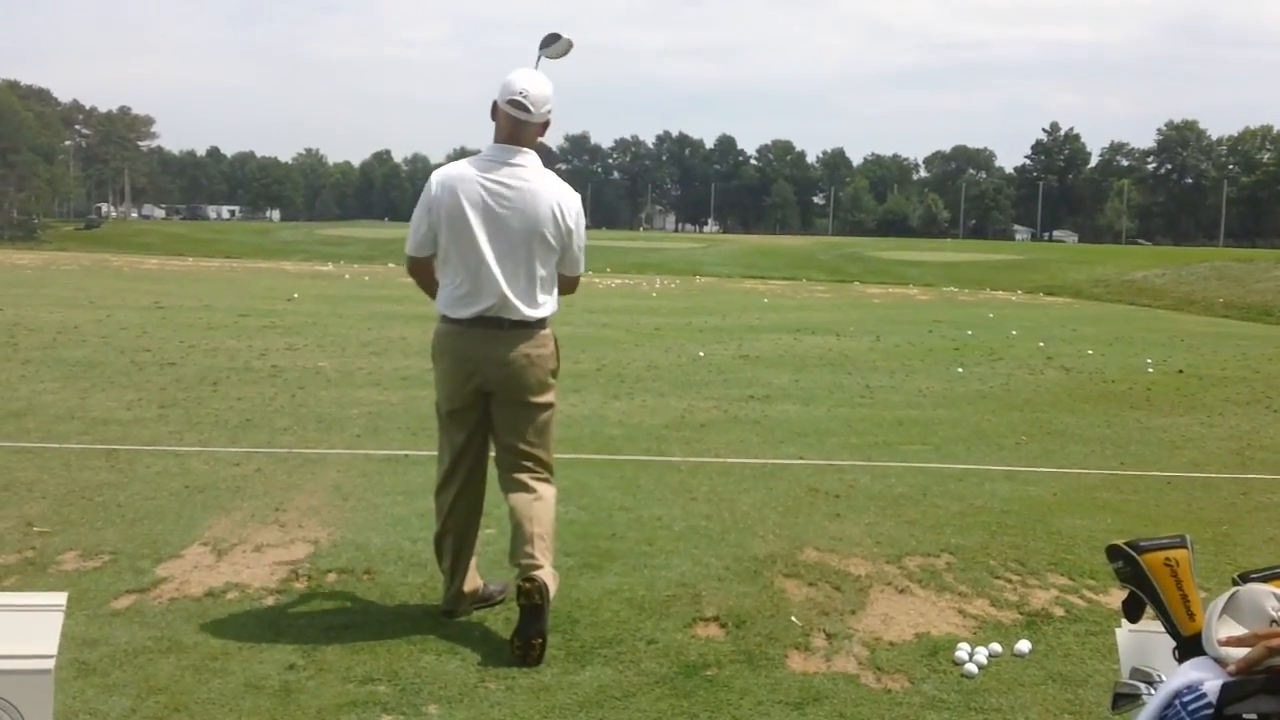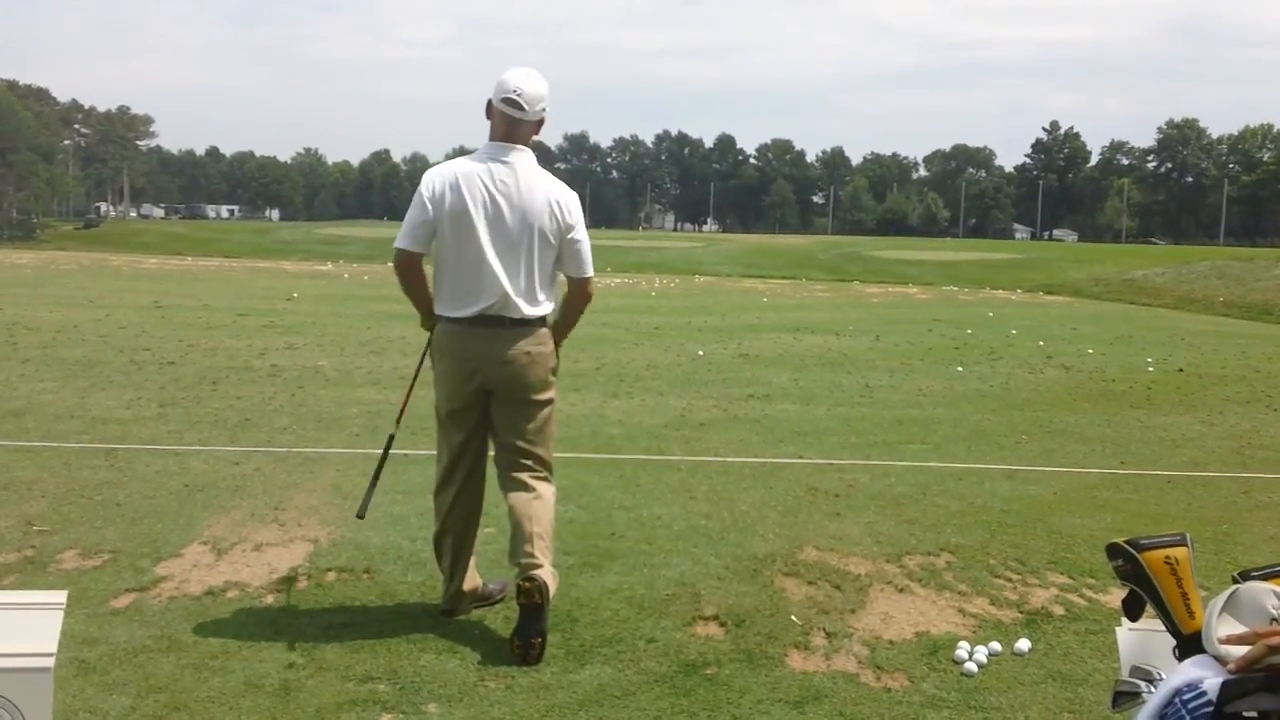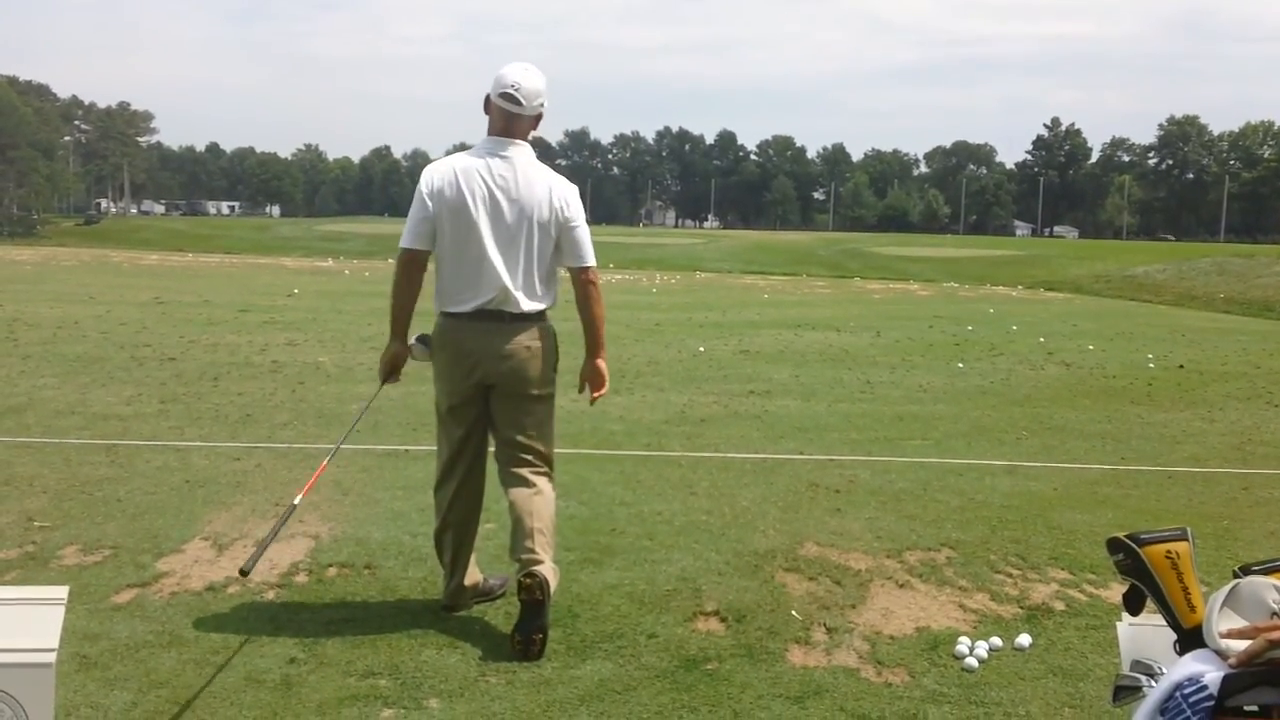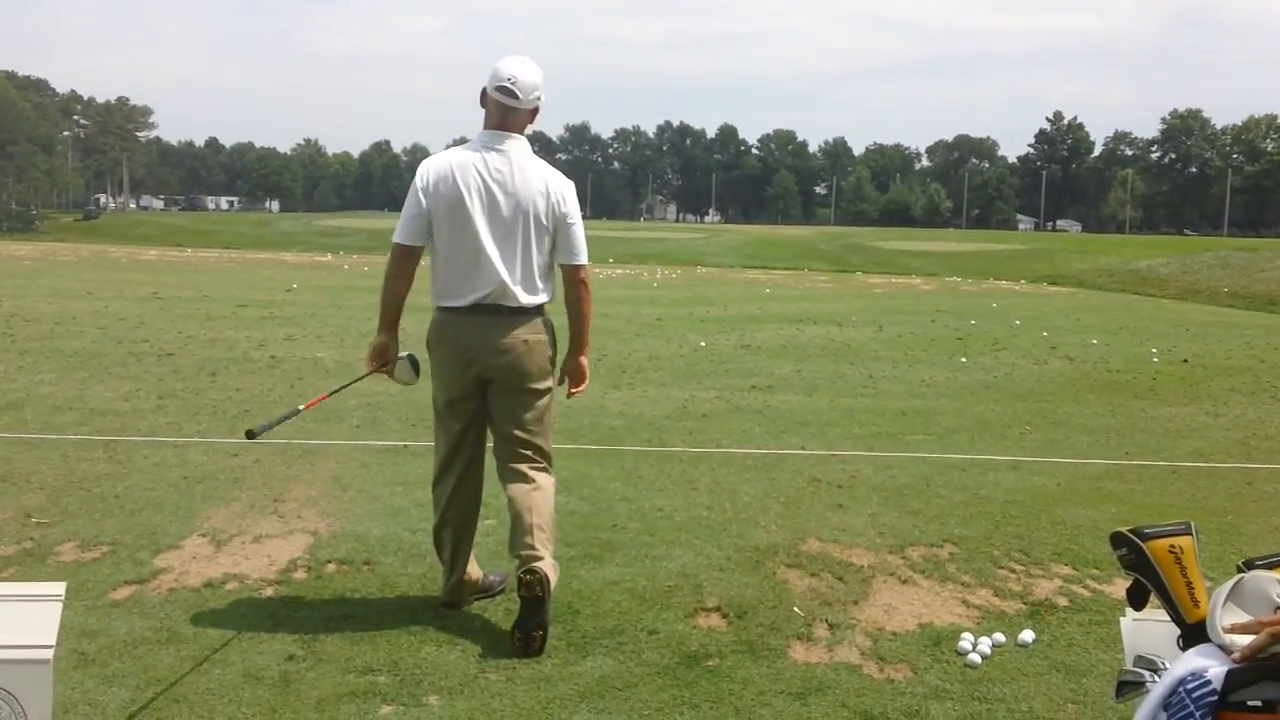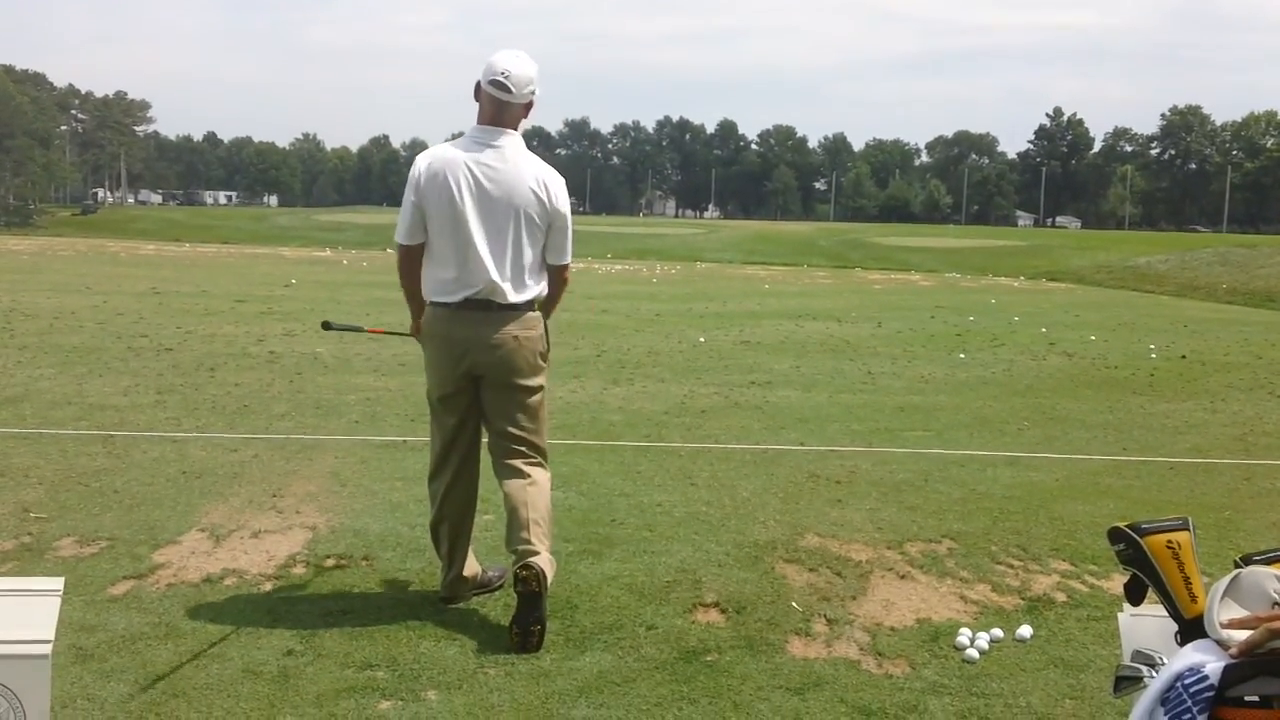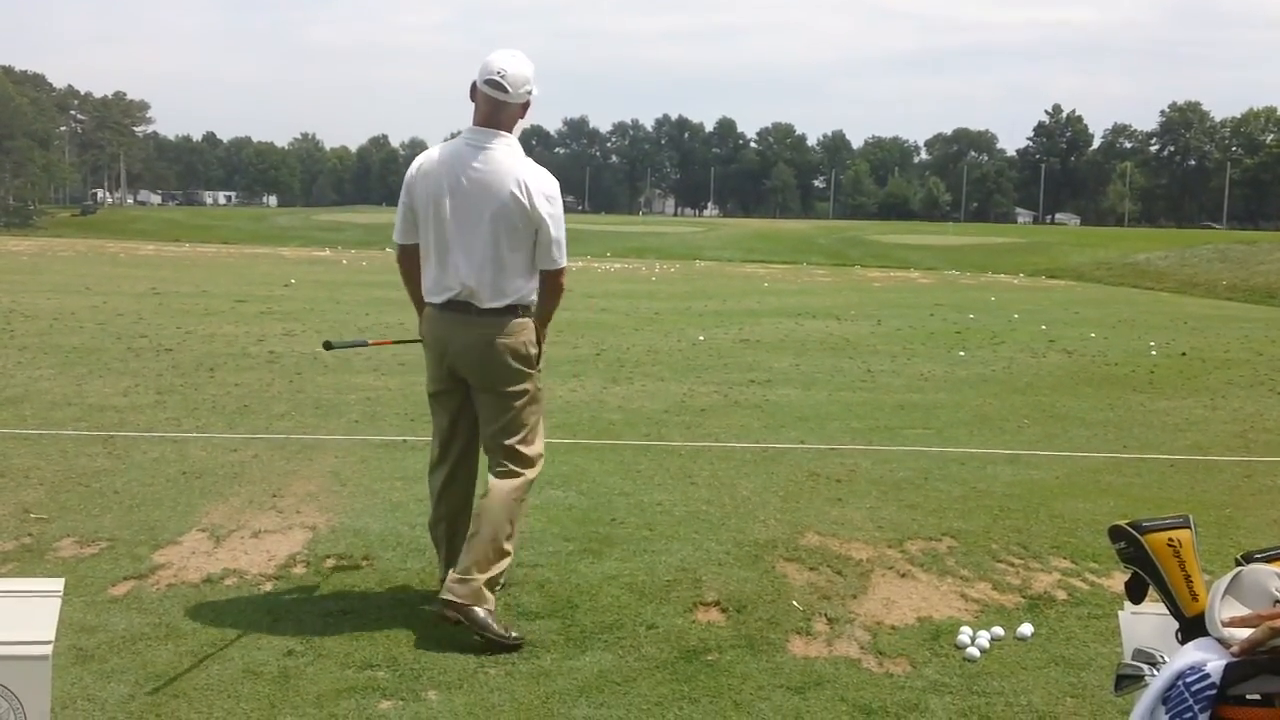
dt=0.3s
person 1, frame 1
left shoulder: (446, 181)
right shoulder: (562, 197)
left elbow: (417, 264)
right elbow: (569, 281)
left hip: (458, 342)
right hip: (526, 346)
left knee: (458, 471)
right knee: (528, 471)
left ankle: (459, 587)
right ankle: (535, 581)
person 1, frame 2
left shoulder: (442, 179)
right shoulder: (559, 195)
left elbow: (405, 260)
right elbow: (581, 288)
left wrist: (431, 316)
right wrist: (553, 338)
left hip: (458, 342)
right hip: (526, 346)
left knee: (457, 471)
right knee: (528, 470)
left ankle: (458, 586)
right ankle: (535, 579)
person 1, frame 3
left shoulder: (441, 176)
right shoulder: (557, 188)
left elbow: (411, 261)
right elbow: (585, 277)
left wrist: (398, 340)
right wrist: (596, 353)
left hip: (457, 337)
right hip: (525, 340)
left knee: (457, 468)
right knee: (528, 466)
left ankle: (459, 582)
right ankle: (536, 575)
person 1, frame 4
left shoulder: (437, 170)
right shoulder: (554, 183)
left elbow: (404, 256)
right elbow: (576, 276)
left wrist: (387, 332)
right wrist: (579, 350)
left hip: (455, 332)
right hip: (524, 336)
left knee: (455, 464)
right knee: (527, 462)
left ankle: (459, 579)
right ankle: (535, 571)
person 1, frame 5
left shoulder: (430, 165)
right shoulder: (546, 179)
left elbow: (408, 254)
right elbow: (558, 271)
left wrist: (420, 314)
left hip: (447, 327)
right hip: (515, 331)
left knee: (450, 459)
right knee: (523, 458)
left ankle: (458, 574)
right ankle: (531, 567)
person 1, frame 6
left shoulder: (424, 167)
right shoulder: (536, 181)
left elbow: (407, 252)
right elbow: (553, 276)
right wrist: (538, 327)
left hip: (443, 328)
right hip: (503, 335)
left knee: (450, 458)
right knee: (514, 461)
left ankle: (458, 571)
right ankle: (468, 590)
